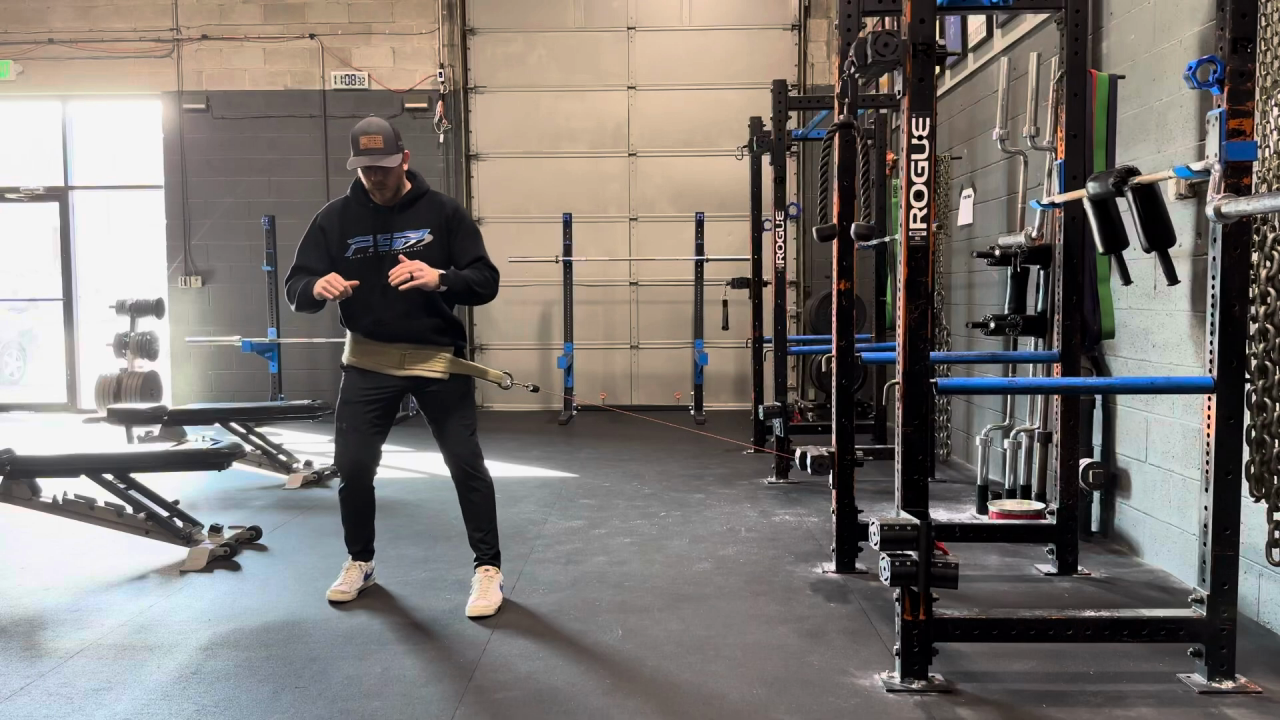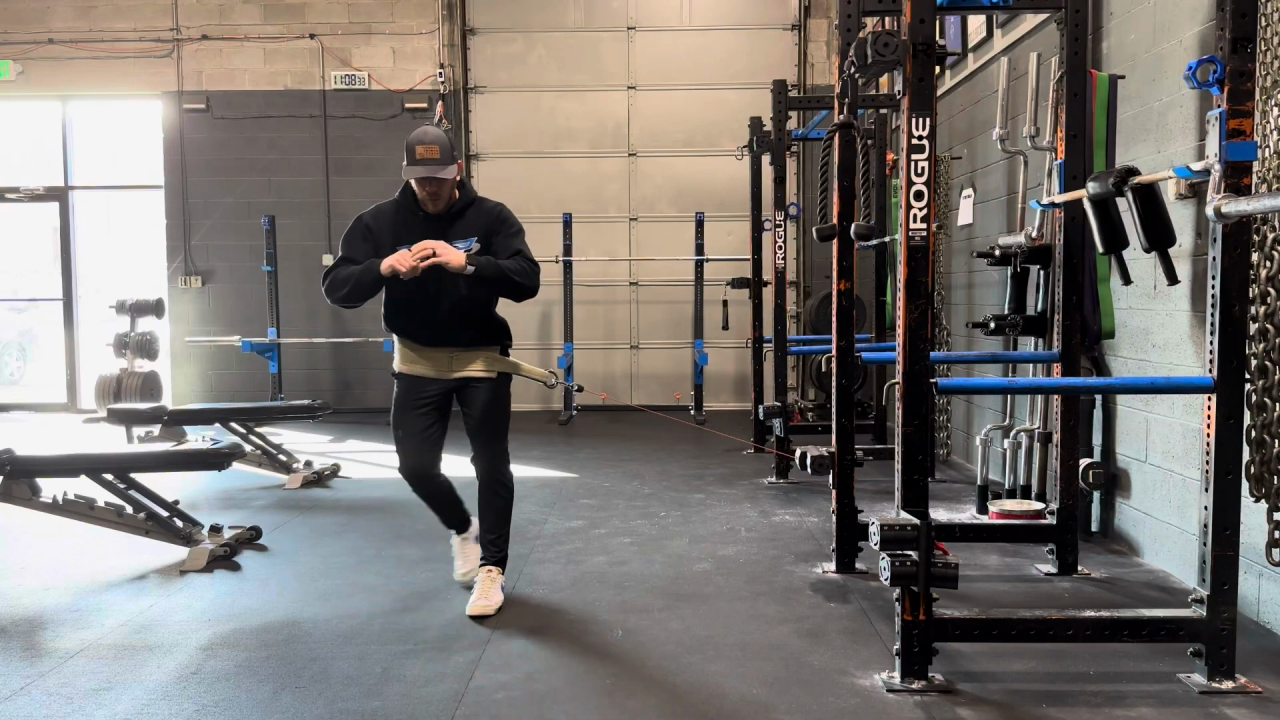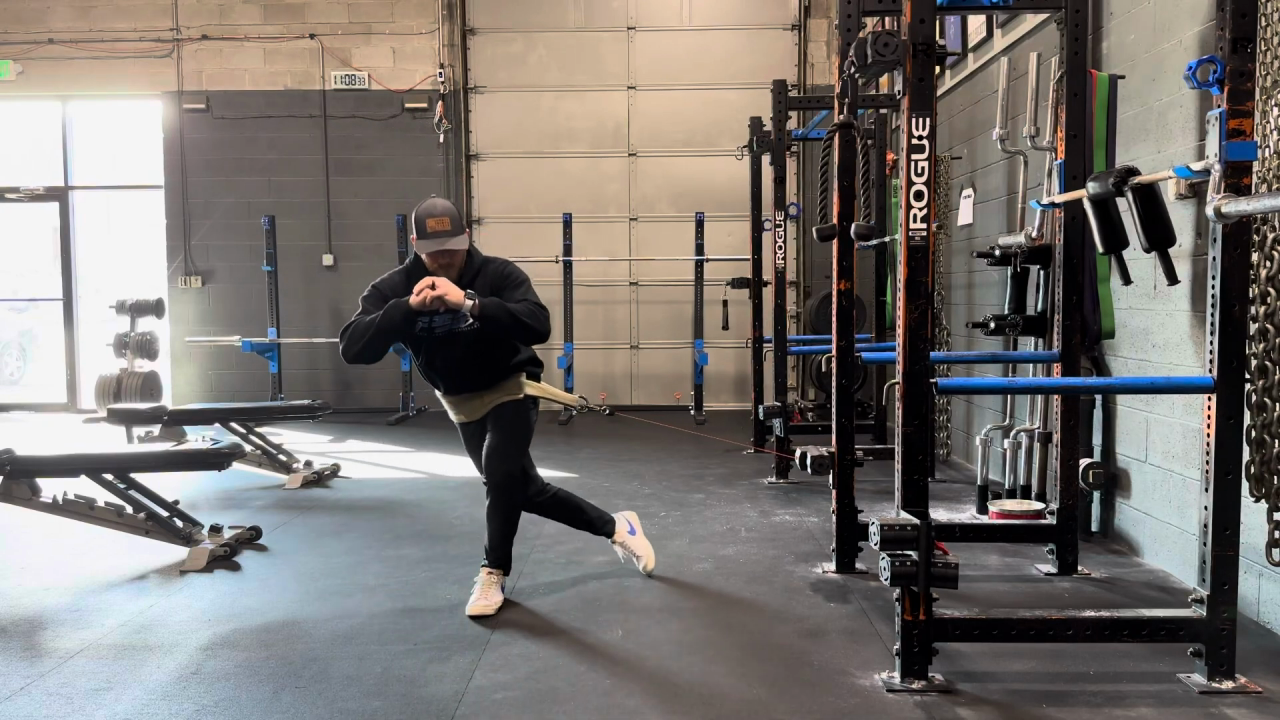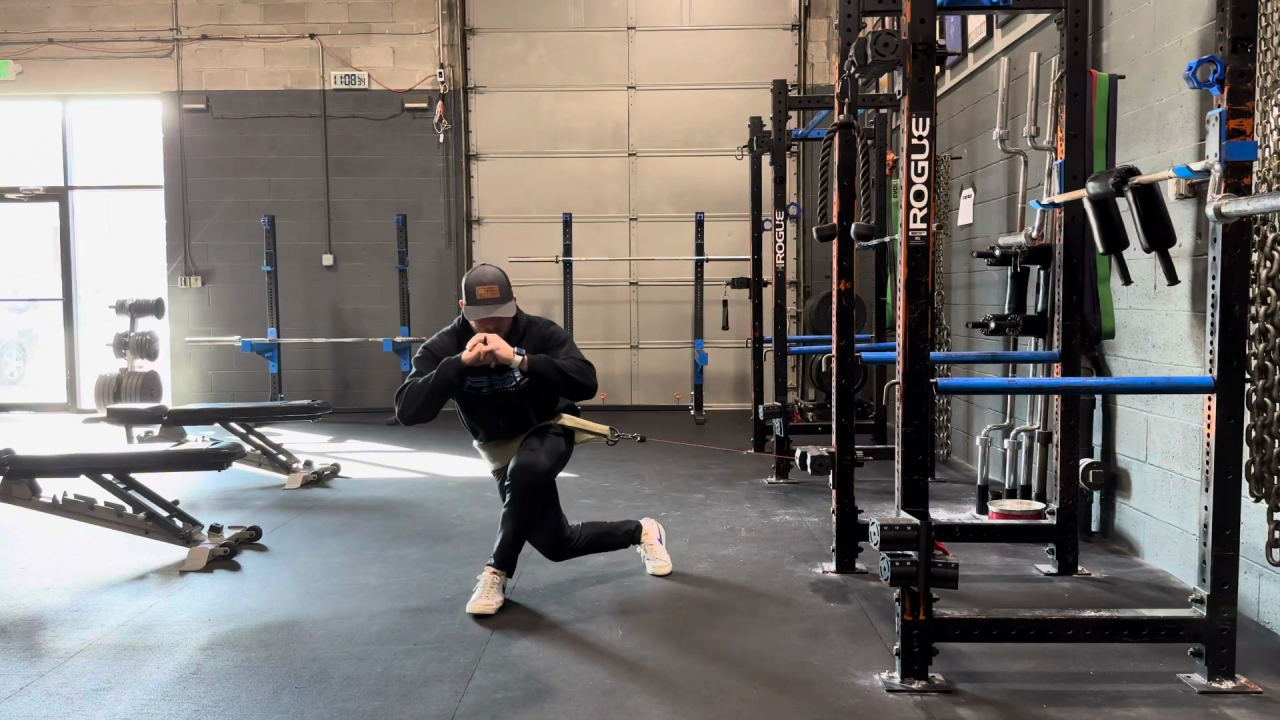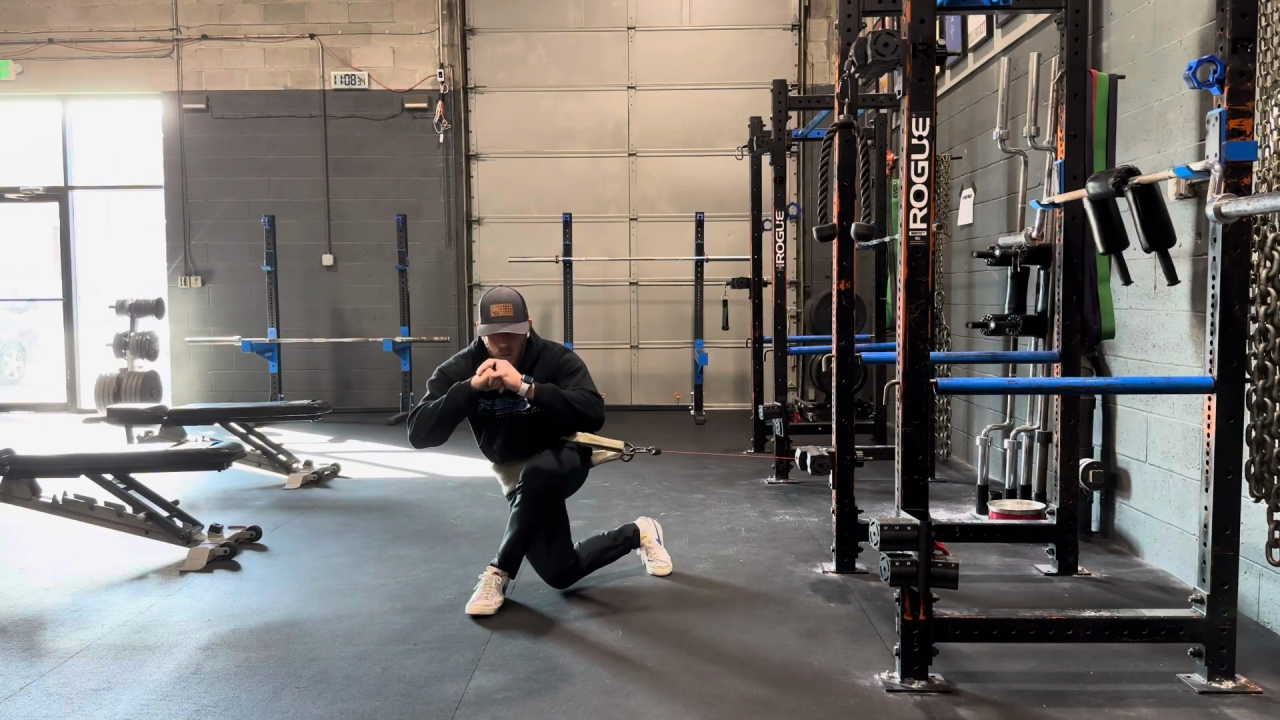
dt=0.5s
person 1, frame 1
left shoulder: (443, 212)
right shoulder: (335, 218)
left elbow: (486, 282)
right elbow: (295, 287)
left wrist: (439, 278)
right wrist: (317, 287)
left hip: (437, 357)
right hip: (369, 361)
left knee: (466, 464)
right knee: (352, 467)
left ankle: (488, 569)
right ankle: (360, 562)
person 1, frame 2
left shoulder: (491, 216)
right shoulder: (379, 222)
left elbow: (527, 281)
right elbow: (336, 288)
left wrist: (466, 263)
right wrist: (383, 267)
left hip: (480, 356)
right hip: (417, 360)
left knee: (490, 463)
right knee: (416, 467)
left ankle: (492, 569)
right ankle: (464, 529)
person 1, frame 3
left shoulder: (498, 274)
right shoulder: (393, 289)
left elbow: (538, 327)
right elbow: (353, 349)
left wrist: (468, 303)
right wrist: (407, 307)
left hip: (509, 388)
right hip: (463, 403)
left knee: (502, 472)
right knee: (524, 489)
left ankle: (493, 574)
right ankle: (614, 526)
person 1, frame 4
left shoulder: (542, 333)
right shoulder: (443, 347)
left elbow: (586, 383)
right elbow: (407, 411)
left wrist: (518, 359)
right wrist: (460, 363)
left hip: (547, 431)
right hip: (500, 450)
left knee: (526, 472)
right knee: (556, 544)
left ankle: (496, 573)
right ankle: (641, 531)
person 1, frame 5
left shoulder: (557, 359)
right shoulder: (458, 371)
left elbow: (593, 415)
right elbow: (419, 435)
left wrist: (525, 386)
right wrist: (469, 388)
left hip: (563, 455)
right hip: (516, 474)
left knee: (538, 479)
right knee: (561, 573)
left ankle: (499, 573)
right ankle: (638, 534)
